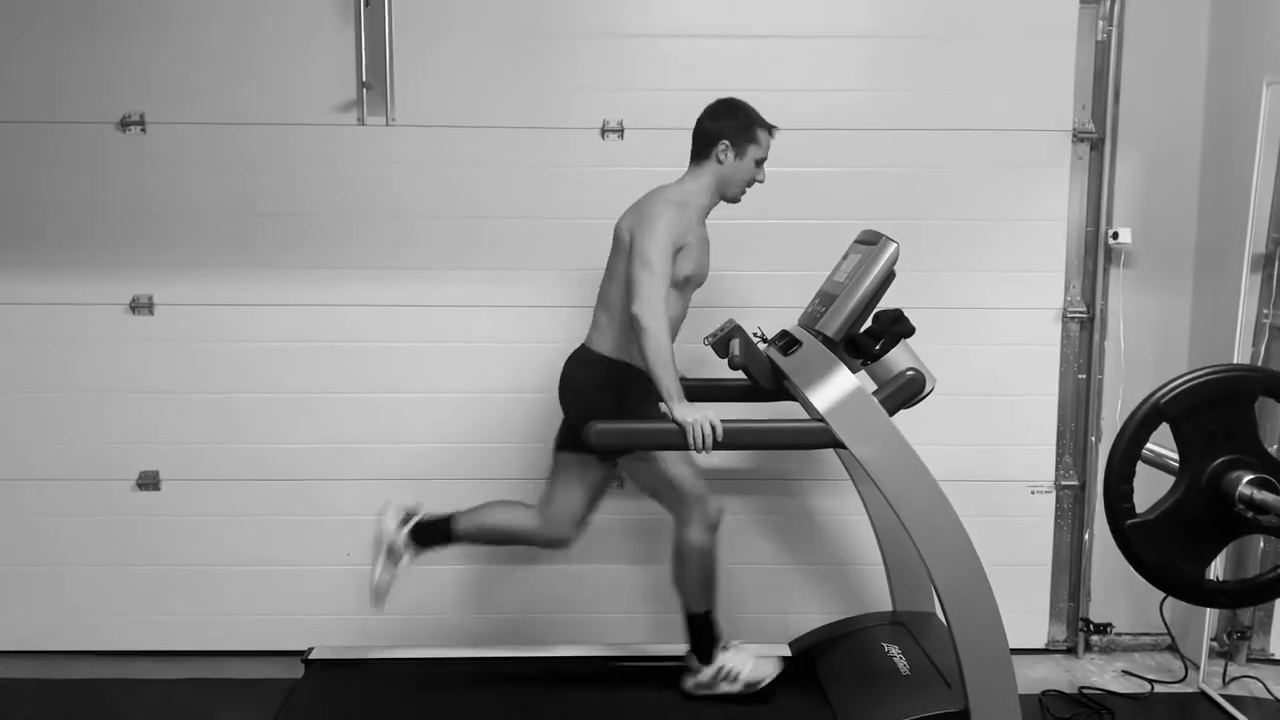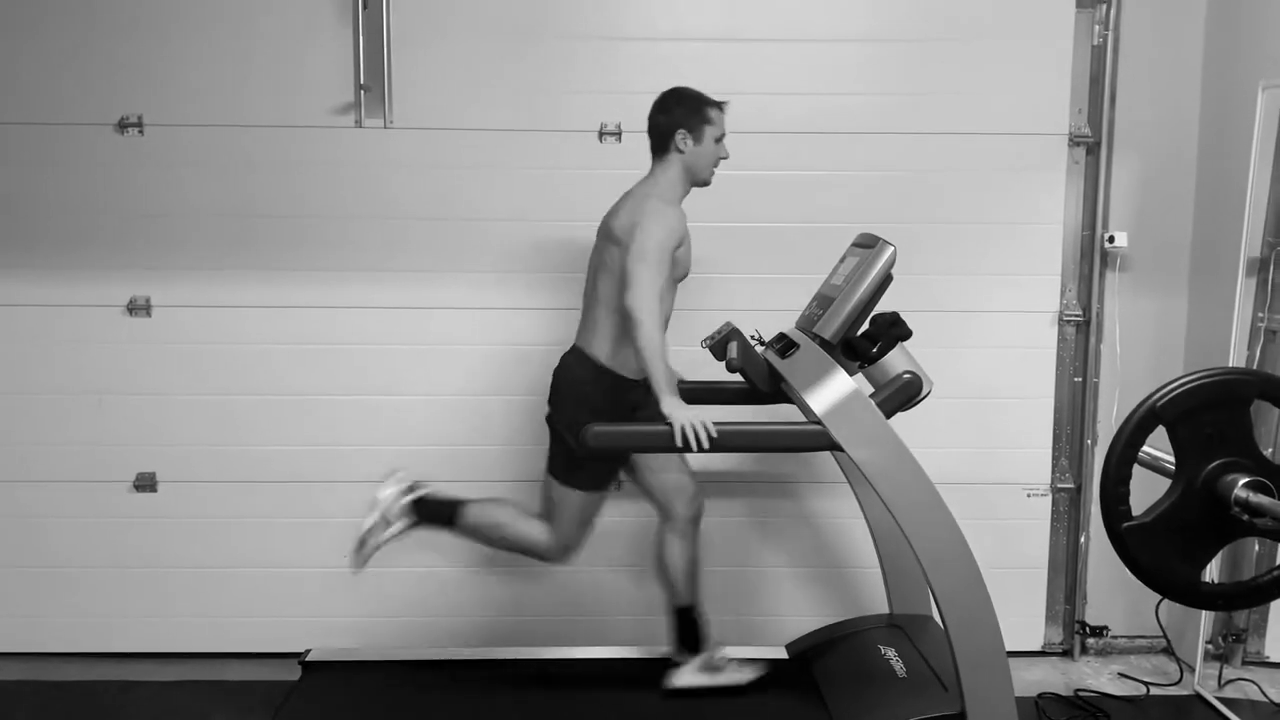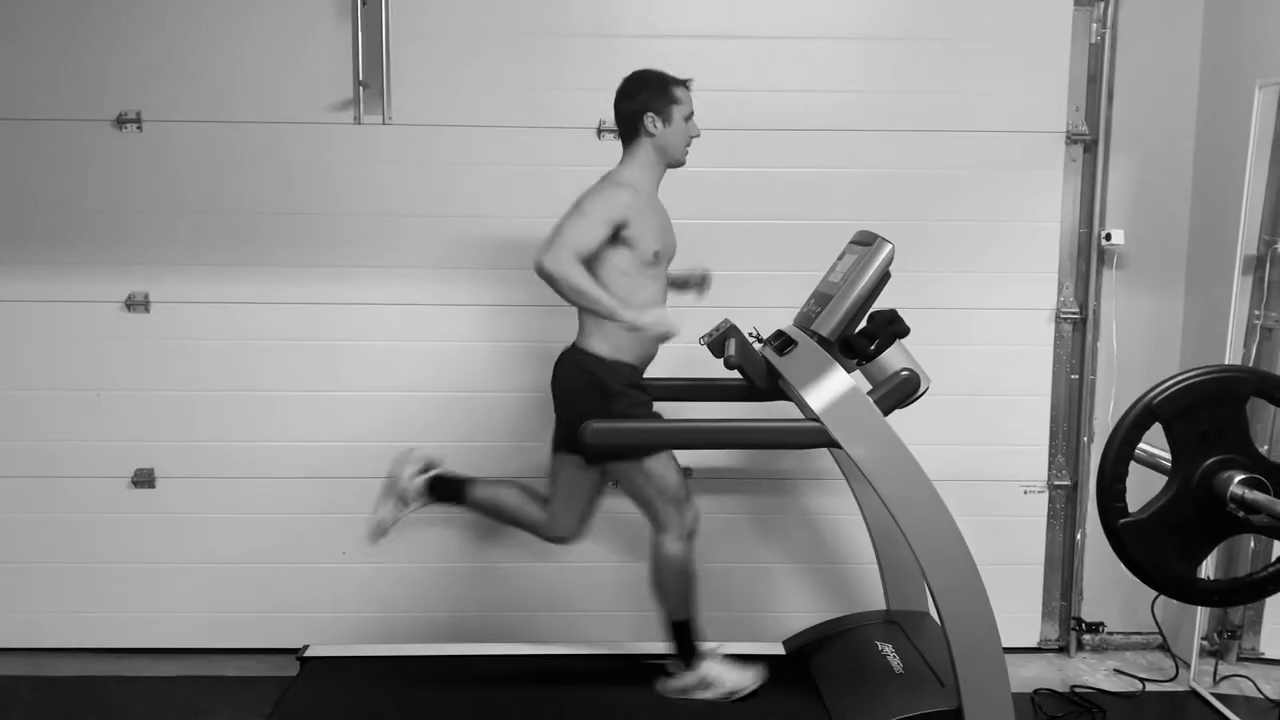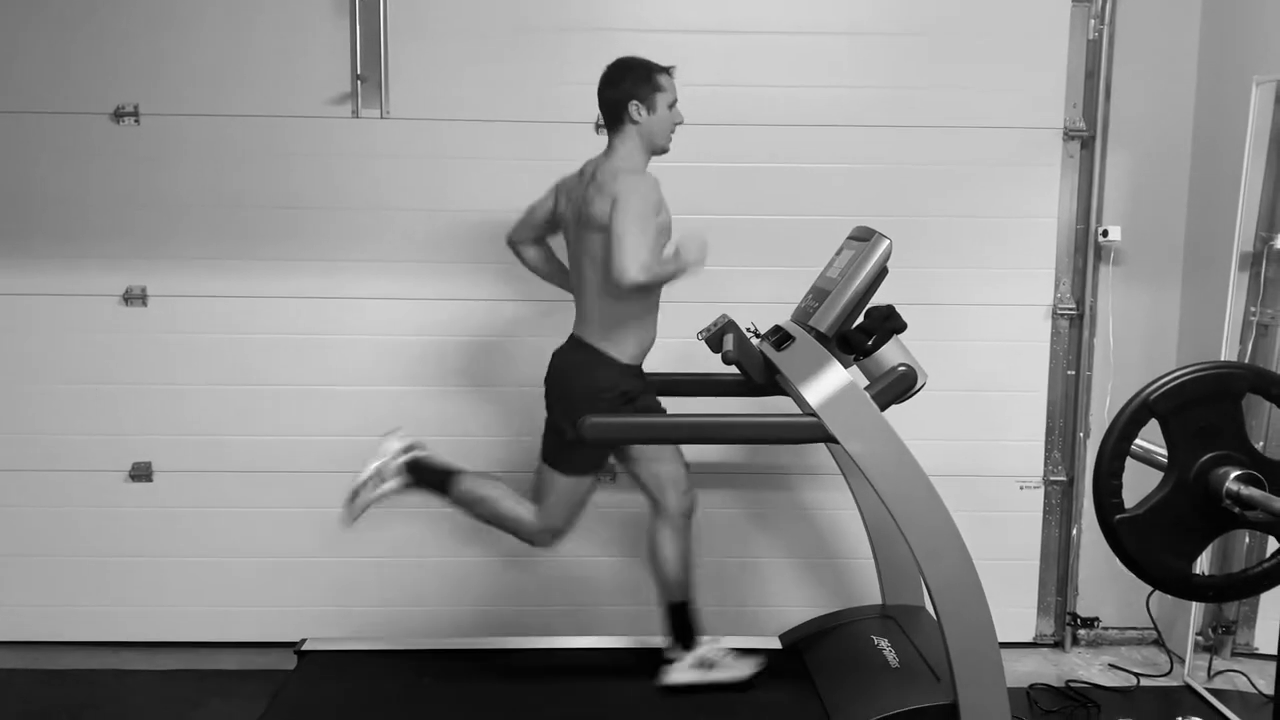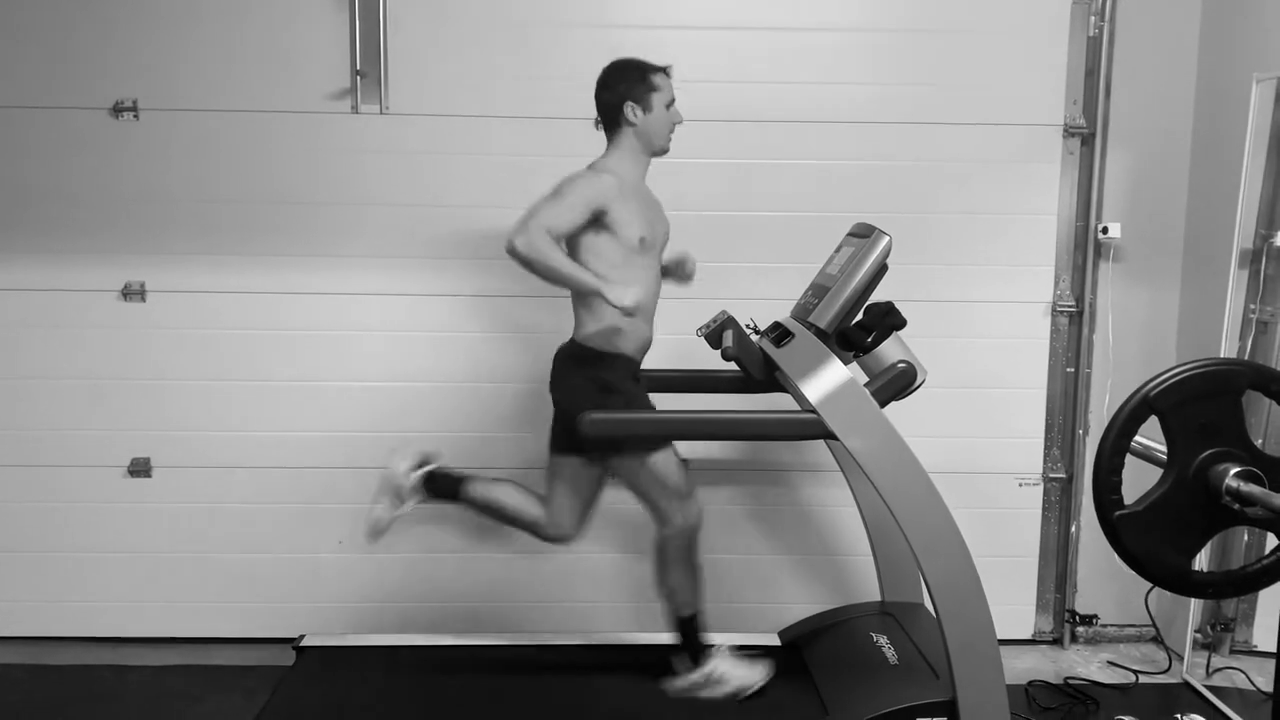
dt=0.3s
person 1, frame 1
left shoulder: (686, 215)
right shoulder: (667, 211)
right elbow: (645, 308)
right wrist: (677, 403)
left hip: (609, 380)
right hip: (607, 381)
left knee: (557, 525)
right knee: (699, 509)
left ankle: (417, 532)
right ankle: (707, 658)
person 1, frame 2
left shoulder: (645, 203)
right shoulder: (660, 211)
right elbow: (639, 301)
right wrist: (670, 400)
left hip: (617, 387)
right hip: (597, 393)
left knee: (684, 506)
right knee: (557, 540)
left ankle: (693, 653)
right ankle: (417, 506)
person 1, frame 3
left shoulder: (639, 198)
right shoulder: (618, 194)
right elbow: (555, 263)
left wrist: (674, 280)
right wrist: (632, 315)
left hip: (606, 383)
right hip: (597, 383)
left knee: (561, 522)
right knee: (678, 518)
left ankle: (431, 484)
right ankle: (687, 663)
person 1, frame 4
left shoulder: (589, 175)
right shoulder: (632, 183)
left elbow: (520, 237)
right elbow: (630, 272)
right wrist: (681, 262)
left hip: (616, 375)
right hip: (592, 379)
left knee: (676, 504)
right knee: (542, 525)
left ankle: (688, 649)
right ankle: (411, 468)
person 1, frame 5
left shoulder: (629, 188)
right shoulder: (600, 181)
right elbow: (525, 241)
left wrist: (664, 267)
right wrist: (604, 290)
left hip: (604, 375)
right hip: (595, 374)
left knee: (559, 523)
right knee: (681, 513)
left ankle: (429, 480)
right ankle: (695, 660)
